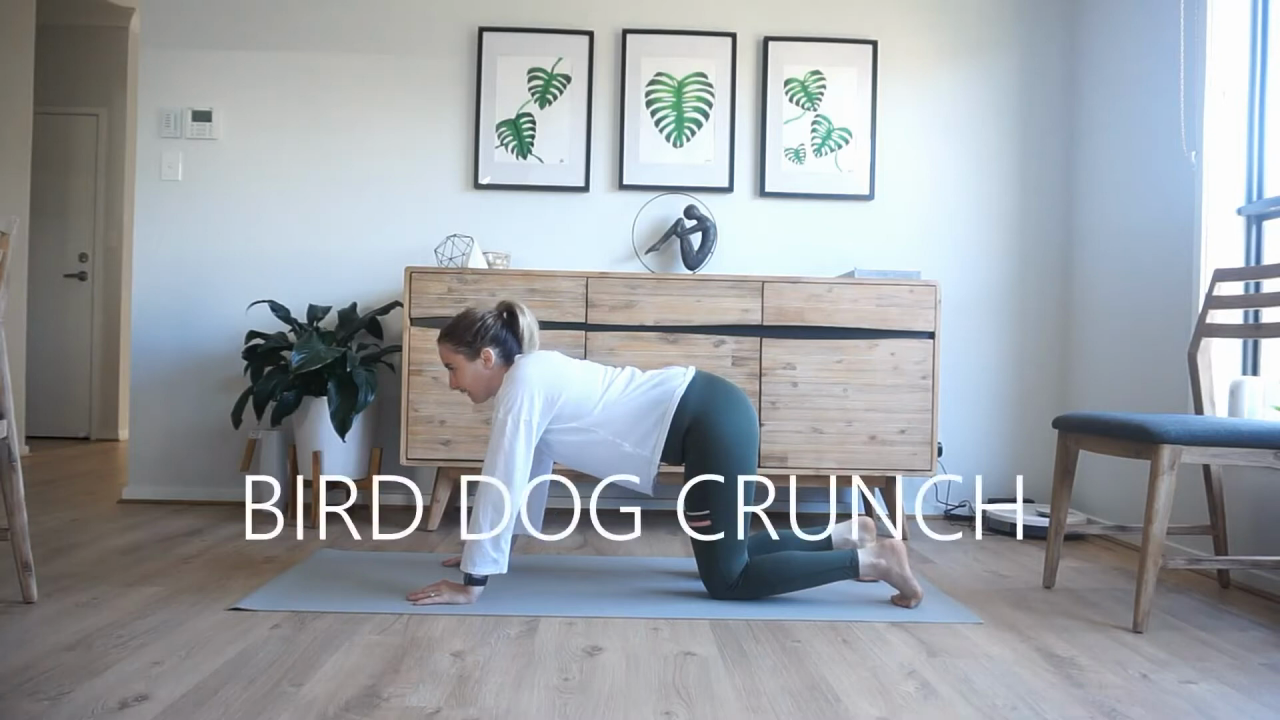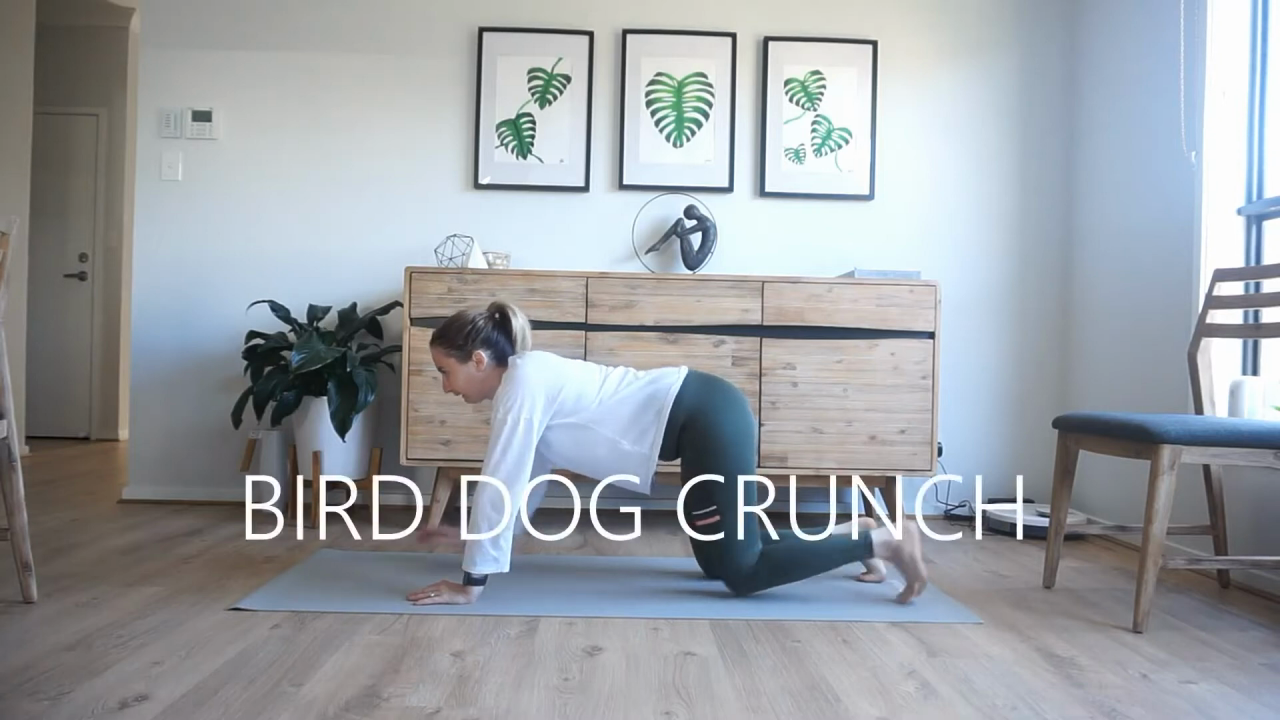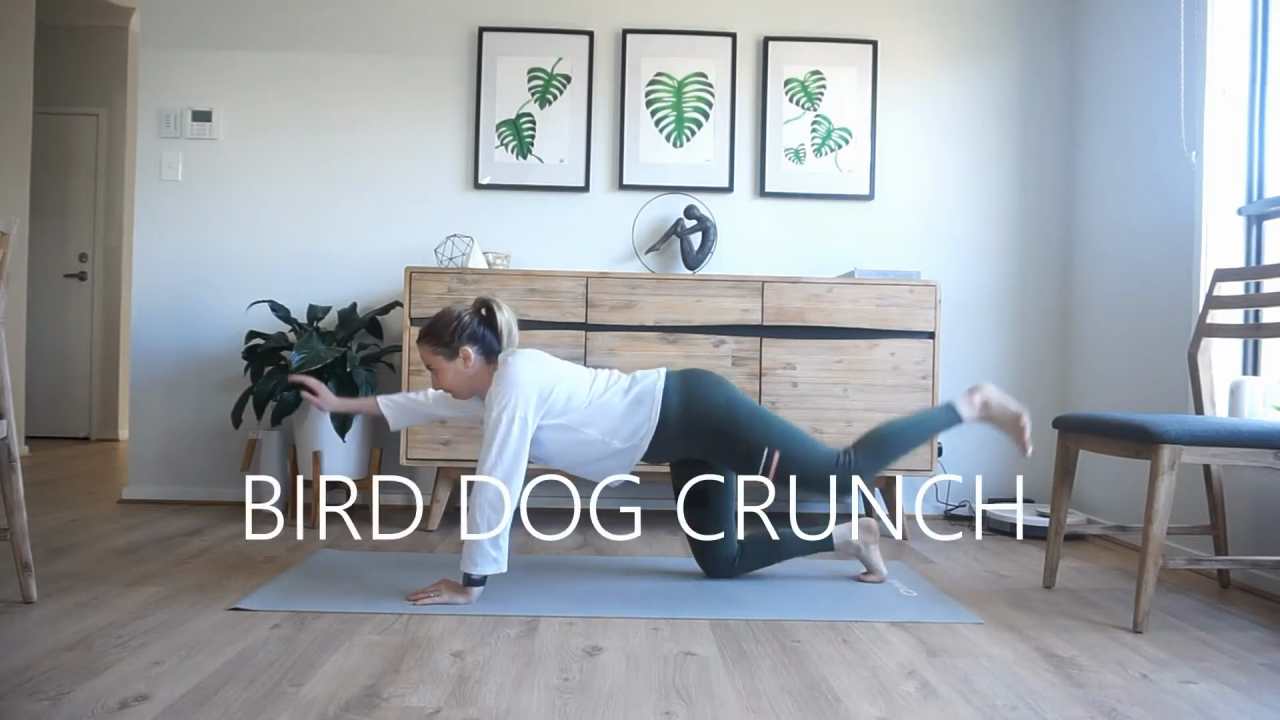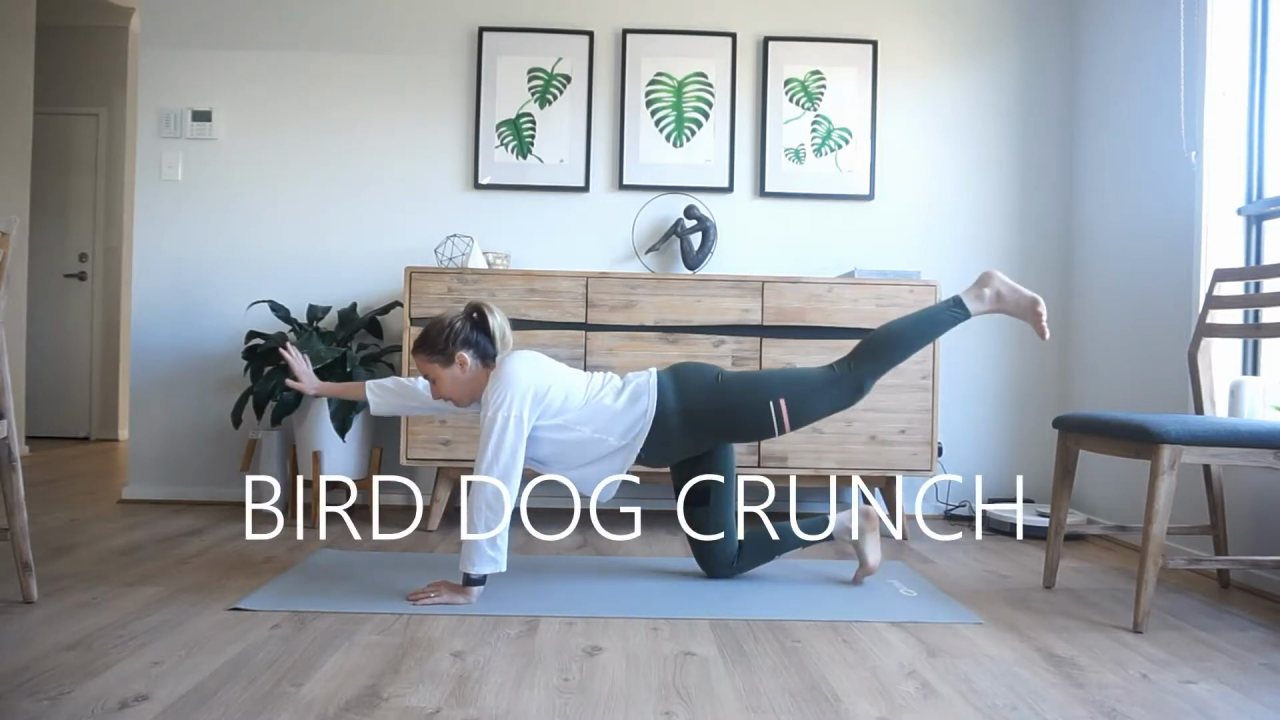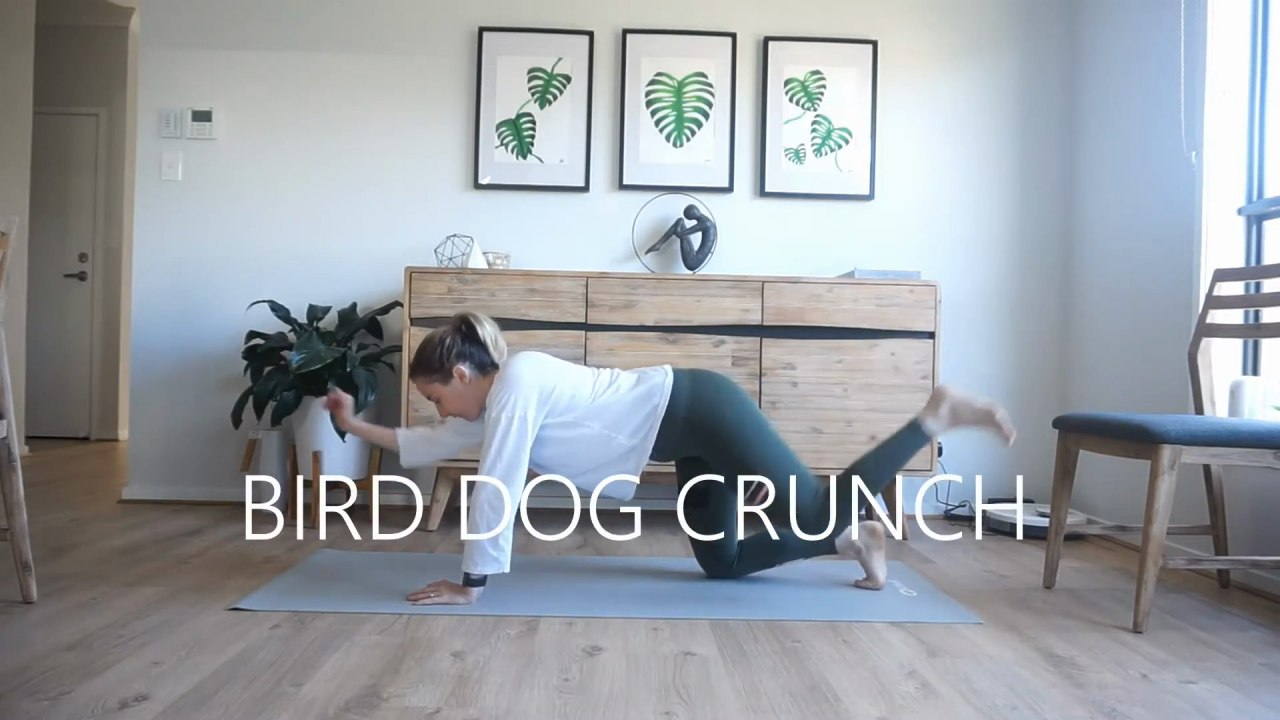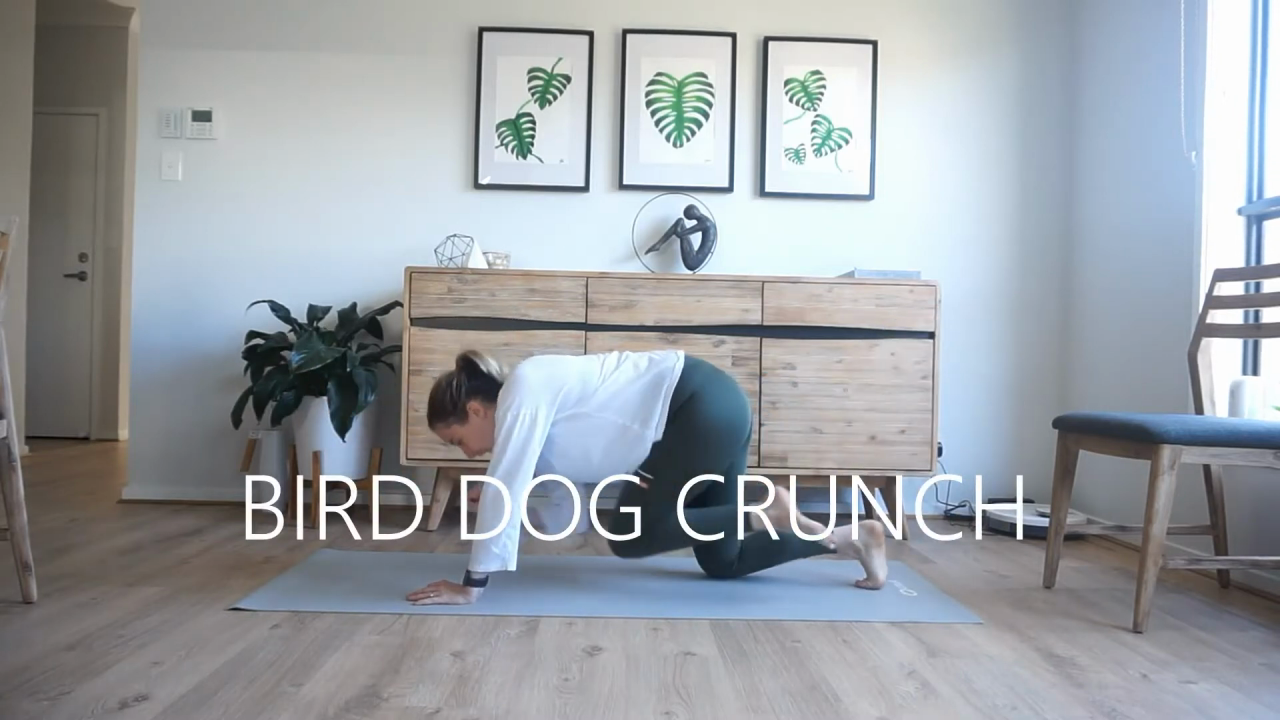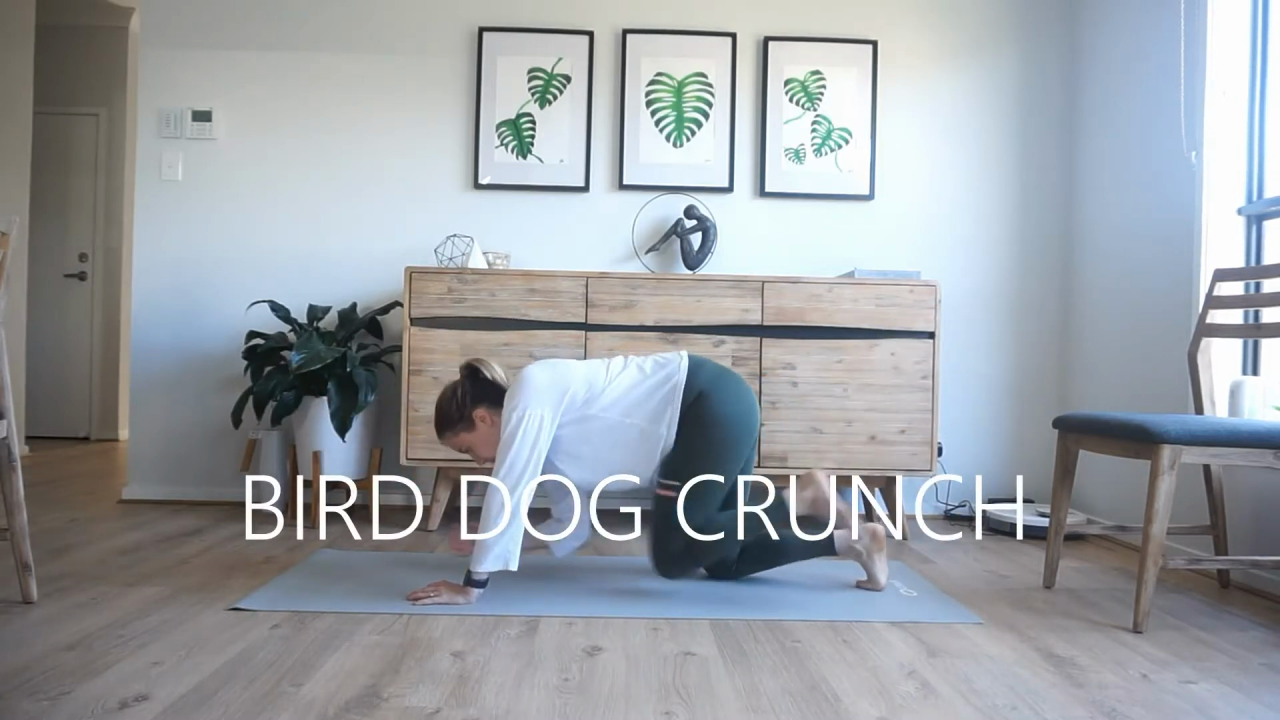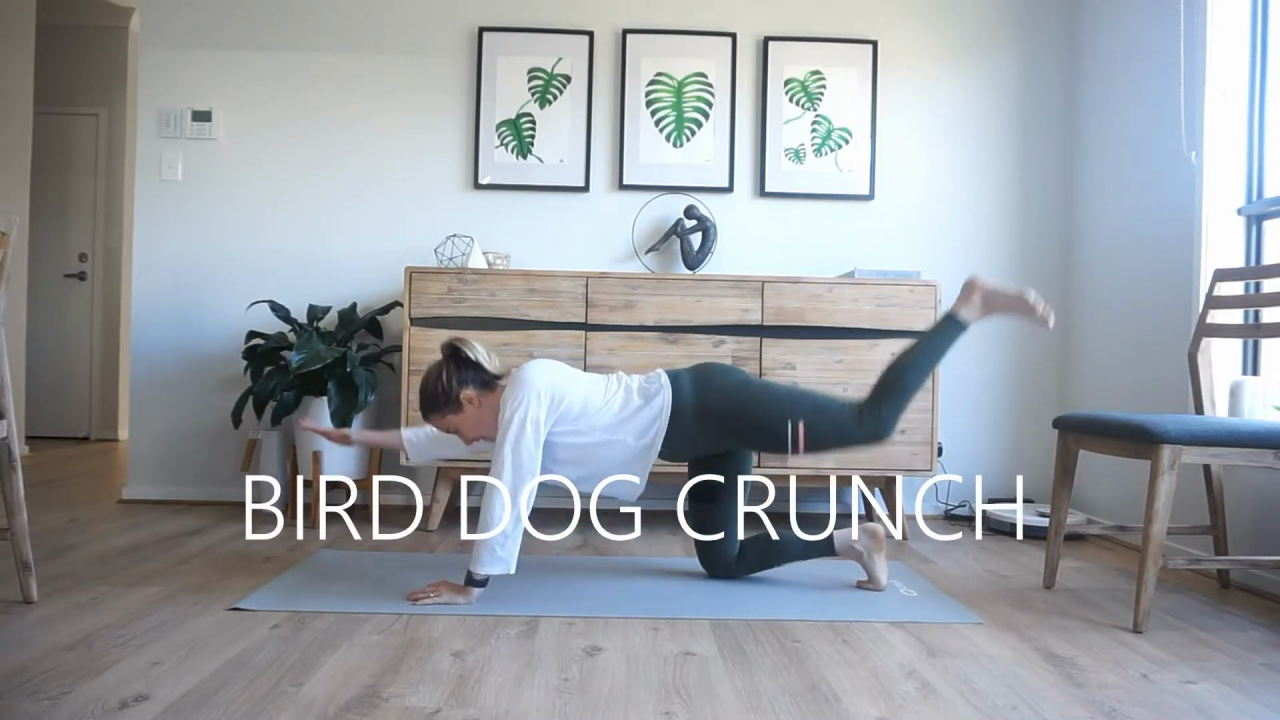
dt=0.4s
person 1, frame 1
left shoulder: (523, 382)
right shoulder: (535, 375)
left elbow: (500, 486)
right elbow: (527, 478)
left wrist: (471, 581)
right wrist: (484, 551)
left hip: (712, 416)
right hip: (706, 414)
left knee: (726, 579)
right knee: (722, 553)
left ankle: (871, 559)
right ankle: (846, 534)
person 1, frame 2
left shoulder: (520, 382)
right shoulder: (528, 380)
left elbow: (501, 488)
right elbow: (516, 475)
left wrist: (470, 581)
right wrist: (462, 527)
left hip: (704, 413)
right hip: (697, 417)
left knee: (746, 573)
right knee: (720, 560)
left ankle: (884, 538)
right ankle: (853, 529)
person 1, frame 3
left shoulder: (513, 382)
right shoulder: (500, 376)
left elbow: (496, 488)
right elbow: (424, 404)
left wrist: (470, 582)
right wrist: (344, 401)
left hip: (694, 411)
right hip: (686, 426)
left knee: (840, 466)
right knee: (721, 560)
left ankle: (974, 404)
right ankle: (849, 535)
person 1, frame 4
left shoulder: (508, 384)
right shoulder: (494, 376)
left elbow: (493, 490)
right elbow: (409, 394)
left wrist: (470, 582)
right wrist: (322, 388)
left hip: (691, 408)
right hip: (686, 429)
left knee: (844, 383)
right knee: (722, 560)
left ankle: (981, 297)
right ankle: (848, 526)
person 1, frame 5
left shoulder: (512, 383)
right shoulder: (507, 396)
left elbow: (496, 493)
right elbow: (447, 442)
left wrist: (470, 584)
right wrist: (370, 431)
left hip: (698, 410)
right hip: (692, 430)
left knee: (811, 511)
right knee: (721, 560)
left ankle: (934, 417)
right ankle: (855, 538)
person 1, frame 6
left shoulder: (523, 388)
right shoulder: (543, 436)
left elbow: (504, 491)
right elbow: (574, 513)
left wrist: (471, 584)
right wrist: (496, 513)
left hip: (703, 402)
right hip: (714, 407)
left knee: (626, 534)
right knee: (721, 560)
left ankle: (762, 514)
right ankle: (850, 537)
person 1, frame 7
left shoulder: (529, 394)
right shoulder: (544, 431)
left elbow: (508, 496)
right elbow: (572, 526)
left wrist: (471, 583)
right wrist: (493, 539)
left hip: (712, 400)
right hip: (708, 406)
left knee: (674, 559)
right knee: (719, 560)
left ankle: (803, 499)
right ankle: (849, 535)
person 1, frame 8
left shoulder: (523, 394)
right shoulder: (499, 408)
left elbow: (509, 503)
right elbow: (435, 440)
left wrist: (471, 582)
right wrist: (355, 436)
left hip: (706, 410)
right hip: (704, 431)
left knee: (869, 421)
right knee: (722, 559)
left ankle: (972, 303)
right ankle: (853, 540)
